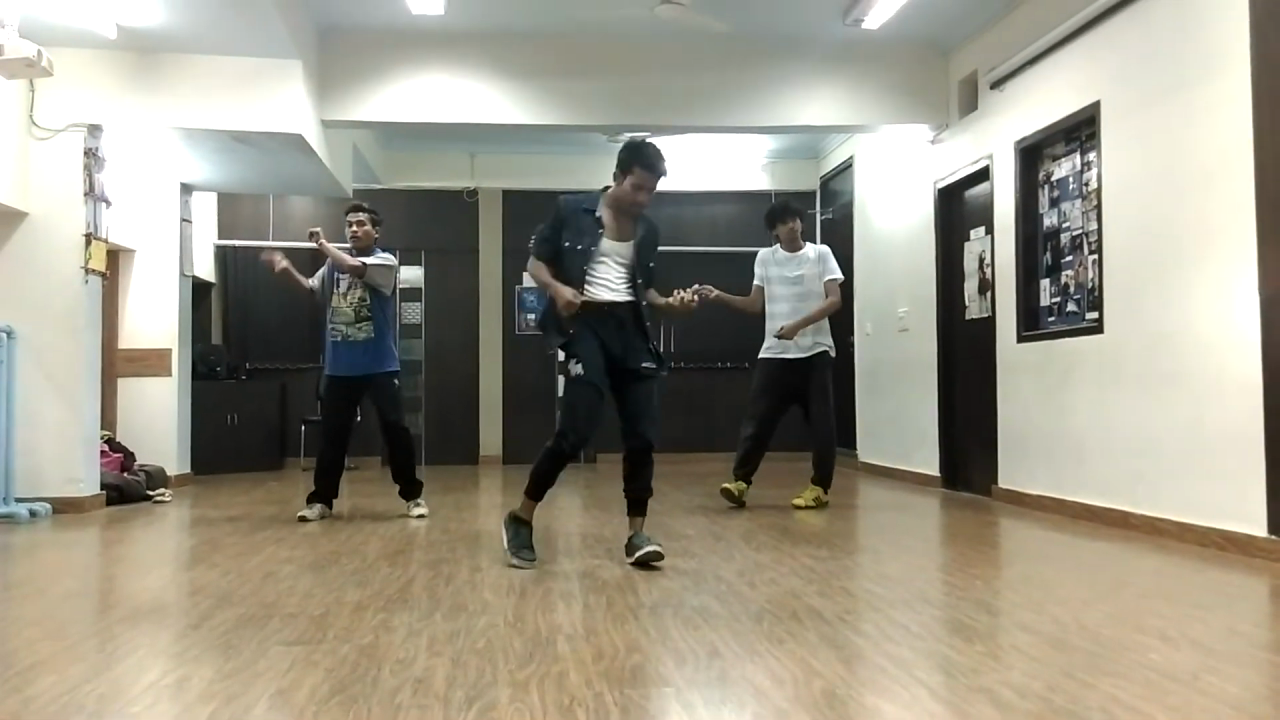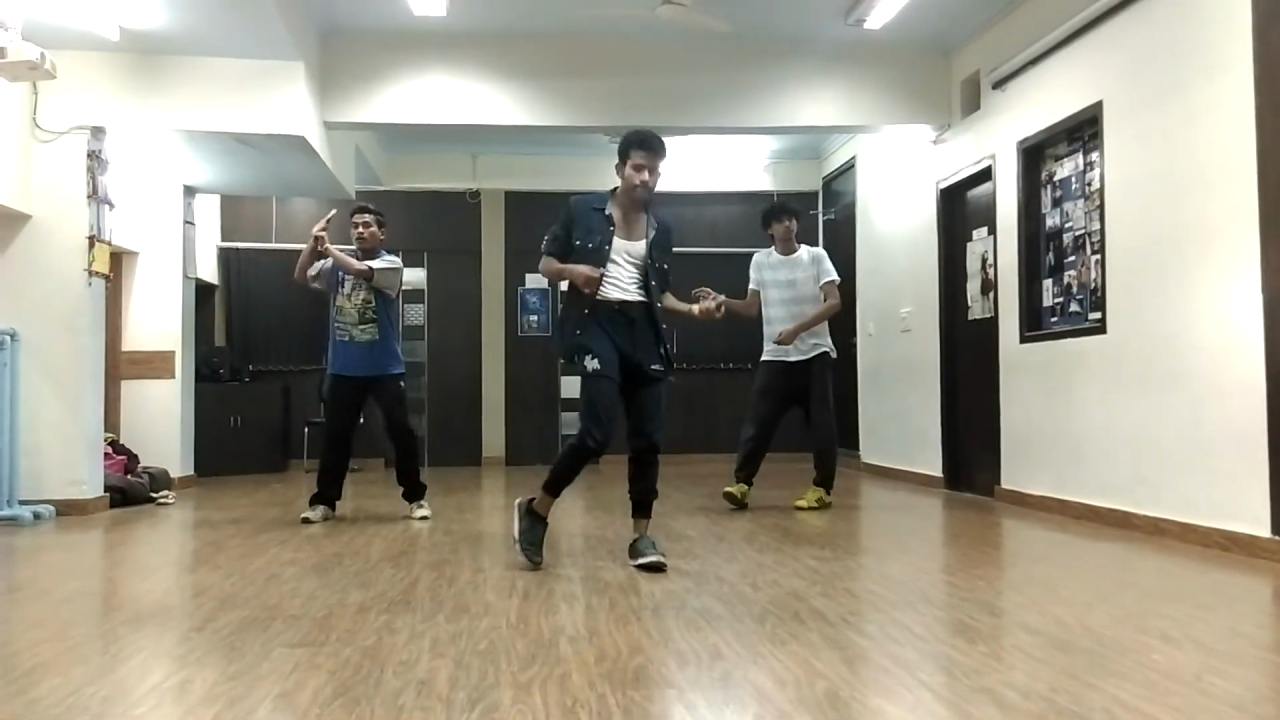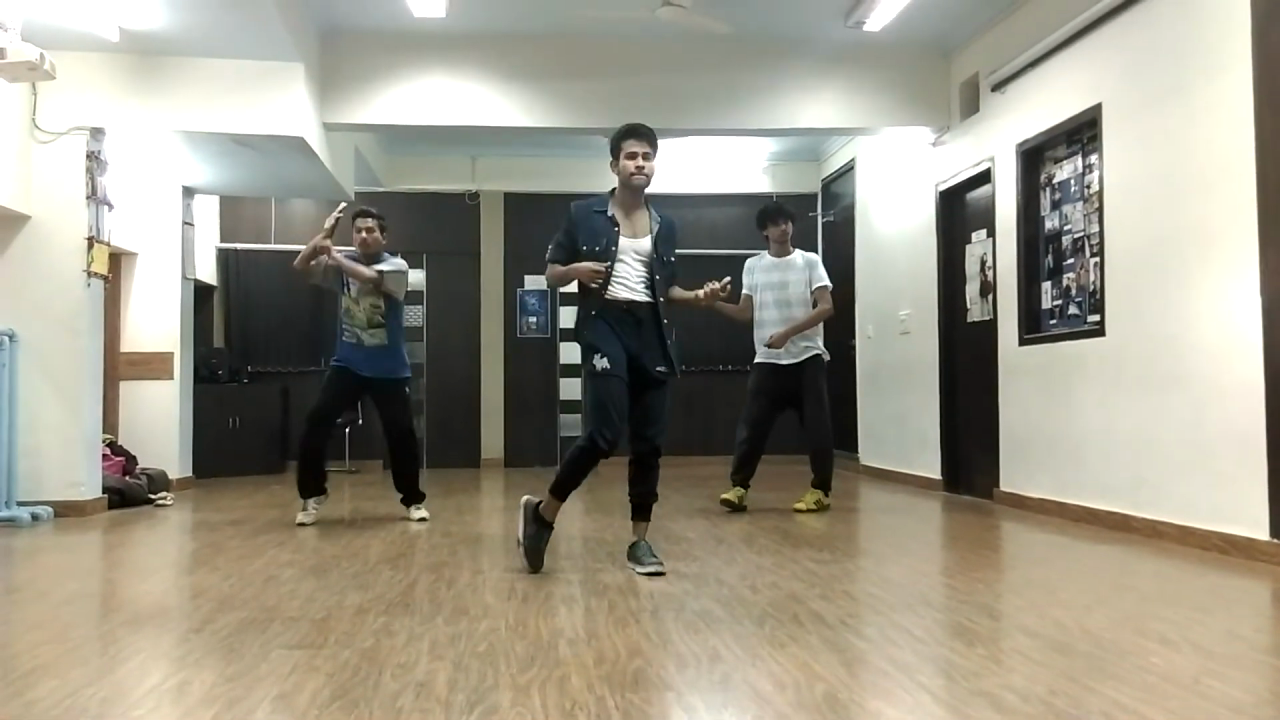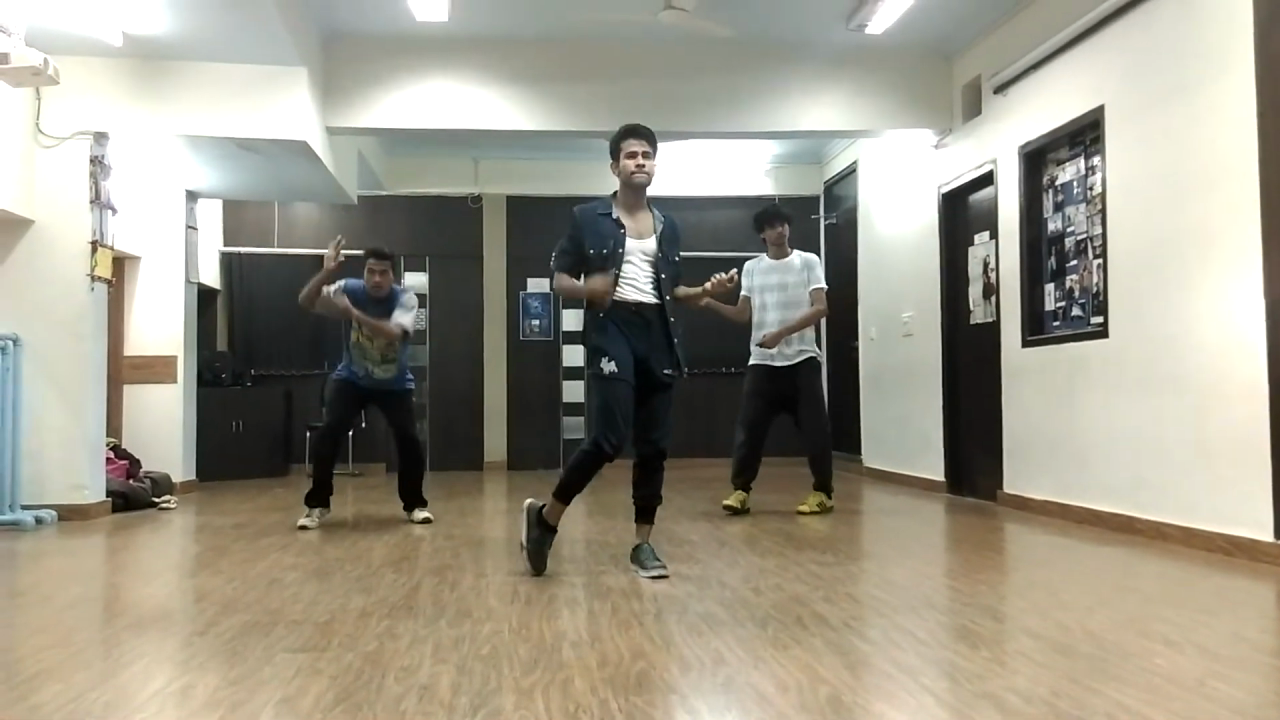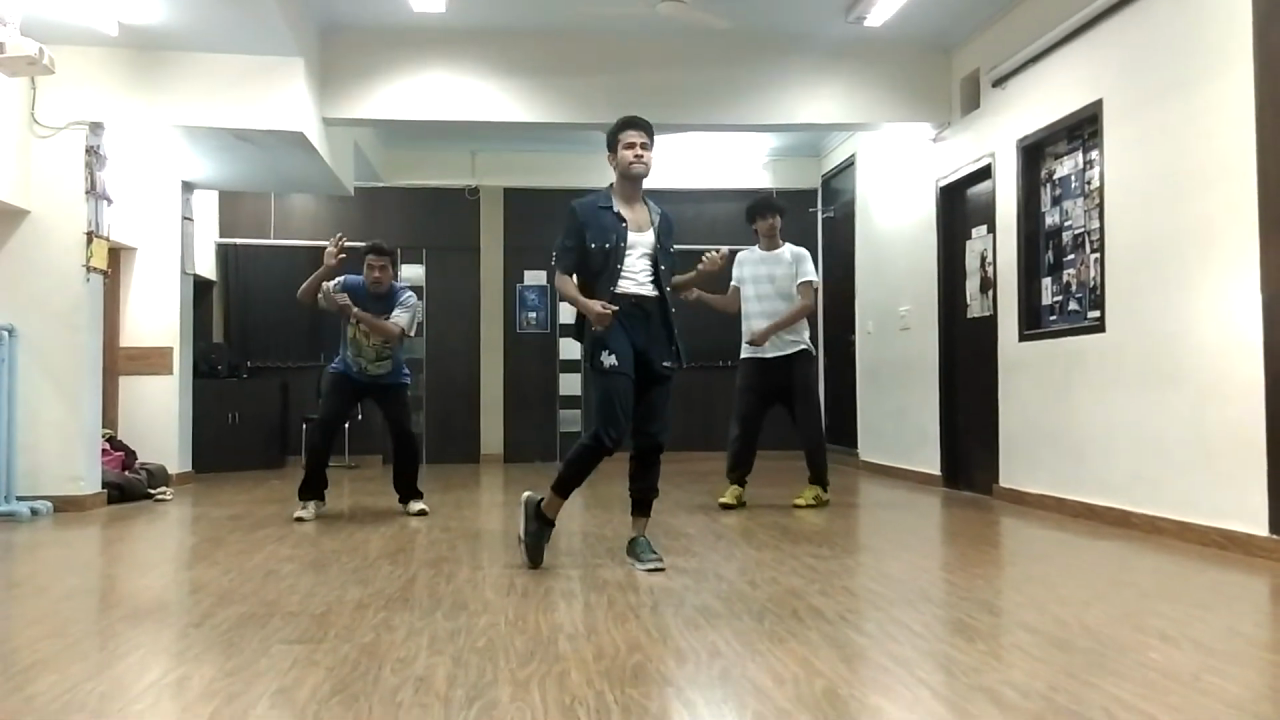
dt=0.2s
person 1, frame 1
left shoulder: (648, 229)
right shoulder: (572, 210)
right elbow: (535, 261)
left wrist: (669, 302)
right wrist: (556, 287)
left hip: (632, 330)
right hip: (586, 325)
left knee: (641, 437)
right knee: (574, 433)
left ankle: (637, 534)
right ankle: (521, 518)
person 1, frame 2
left shoulder: (661, 229)
right shoulder: (583, 210)
right elbow: (545, 263)
left wrist: (689, 309)
right wrist: (569, 271)
left hip: (643, 330)
right hip: (597, 323)
left knee: (647, 439)
right knee: (596, 431)
left ankle: (640, 537)
right ankle: (535, 509)
person 1, frame 3
left shoulder: (665, 226)
right shoulder: (584, 214)
right elbow: (551, 273)
left wrist: (697, 296)
right wrist: (574, 270)
left hip: (650, 331)
right hip: (604, 325)
left knee: (649, 442)
right knee: (605, 433)
left ankle: (639, 541)
right ankle: (540, 512)
person 1, frame 4
left shoulder: (667, 226)
right shoulder: (588, 218)
right elbow: (559, 278)
left wrist: (703, 290)
right wrist: (585, 287)
left hip: (656, 333)
right hip: (612, 328)
left knee: (654, 445)
right knee: (609, 437)
left ankle: (643, 544)
right ankle: (545, 515)
person 1, frame 5
left shoulder: (662, 219)
right shoulder: (587, 211)
right elbow: (562, 276)
left wrist: (698, 274)
right wrist: (584, 305)
left hip: (655, 326)
right hip: (610, 323)
left knee: (651, 437)
right knee: (608, 431)
left ankle: (639, 535)
right ankle: (542, 509)
person 2, frame 1
left shoulder: (821, 254)
right shoulder: (765, 258)
left elbow: (835, 300)
right elbow: (756, 303)
left wrist: (797, 325)
right wrist: (718, 296)
left hip: (815, 352)
right hip: (775, 353)
left knee: (821, 422)
right knee: (757, 419)
left ankle: (820, 486)
right ankle: (740, 481)
person 2, frame 2
left shoulder: (816, 256)
right shoulder: (760, 261)
left elbow: (833, 302)
right elbow: (751, 307)
left wrist: (795, 330)
right wrist: (719, 300)
left hip: (814, 354)
right hip: (774, 357)
left knee: (821, 424)
right knee: (757, 421)
left ankle: (822, 488)
right ankle: (742, 484)
person 2, frame 3
left shoulder: (810, 261)
right shoulder: (753, 265)
left elbow: (825, 307)
right elbow: (745, 313)
left wrist: (787, 333)
right wrist: (714, 302)
left hip: (807, 357)
right hip: (767, 360)
left knee: (818, 426)
right knee: (751, 425)
left ankle: (820, 490)
right ankle: (739, 487)
person 2, frame 4
left shoulder: (808, 261)
right shoulder: (751, 268)
left elbow: (820, 308)
right elbow: (744, 314)
left wrist: (780, 333)
right wrist: (710, 303)
left hip: (802, 360)
right hip: (762, 362)
left knee: (815, 428)
right knee: (749, 428)
left ankle: (822, 492)
right ankle: (740, 490)
person 2, frame 5
left shoulder: (798, 255)
right shoulder: (743, 258)
left elbow: (808, 303)
right elbow: (731, 304)
left wrist: (769, 329)
right wrist: (698, 295)
left hip: (795, 351)
right hip: (755, 355)
left knee: (808, 420)
right knee: (743, 421)
left ankle: (818, 486)
right ankle: (736, 485)
person 3, frame 1
left shoulder: (385, 262)
right shoulder: (334, 260)
left elbow: (352, 267)
right elbow: (313, 290)
left wrist: (323, 244)
right wrist: (287, 268)
left hip: (380, 365)
right hip: (339, 366)
left knee: (395, 428)
right knee: (333, 433)
left ankle: (413, 495)
right ankle: (322, 500)
person 3, frame 2
left shoulder: (391, 264)
right shoulder: (338, 263)
left elbow: (360, 270)
right elbow: (302, 277)
left wrist: (328, 248)
right wrist: (314, 240)
left hip: (385, 366)
right hip: (343, 366)
left knee: (401, 430)
right knee: (336, 434)
left ankle: (416, 498)
right ankle: (324, 501)
person 3, frame 3
left shoulder: (396, 267)
right shoulder: (345, 260)
left elbow: (370, 279)
right elbow: (300, 266)
left wrist: (334, 256)
right wrist: (325, 235)
left hip: (389, 368)
right hip: (347, 362)
left knee: (401, 433)
right knee: (317, 418)
left ankle: (413, 500)
right ankle: (312, 495)
person 3, frame 4
left shoulder: (406, 300)
right shoulder: (349, 290)
left elbow: (394, 334)
right elbow: (305, 302)
left wrist: (356, 315)
right wrist: (326, 272)
left hip: (395, 384)
right hip: (351, 379)
left knee: (408, 439)
right knee: (328, 433)
left ankle: (414, 503)
right ankle: (317, 505)
person 3, frame 5
left shoulder: (406, 298)
right shoulder: (348, 285)
left elbow: (392, 333)
right elbow: (304, 296)
left wrist: (355, 311)
right wrist: (326, 269)
left hip: (390, 378)
right hip: (347, 373)
left knee: (403, 432)
right knee: (323, 426)
left ankle: (410, 496)
right ankle: (312, 497)
